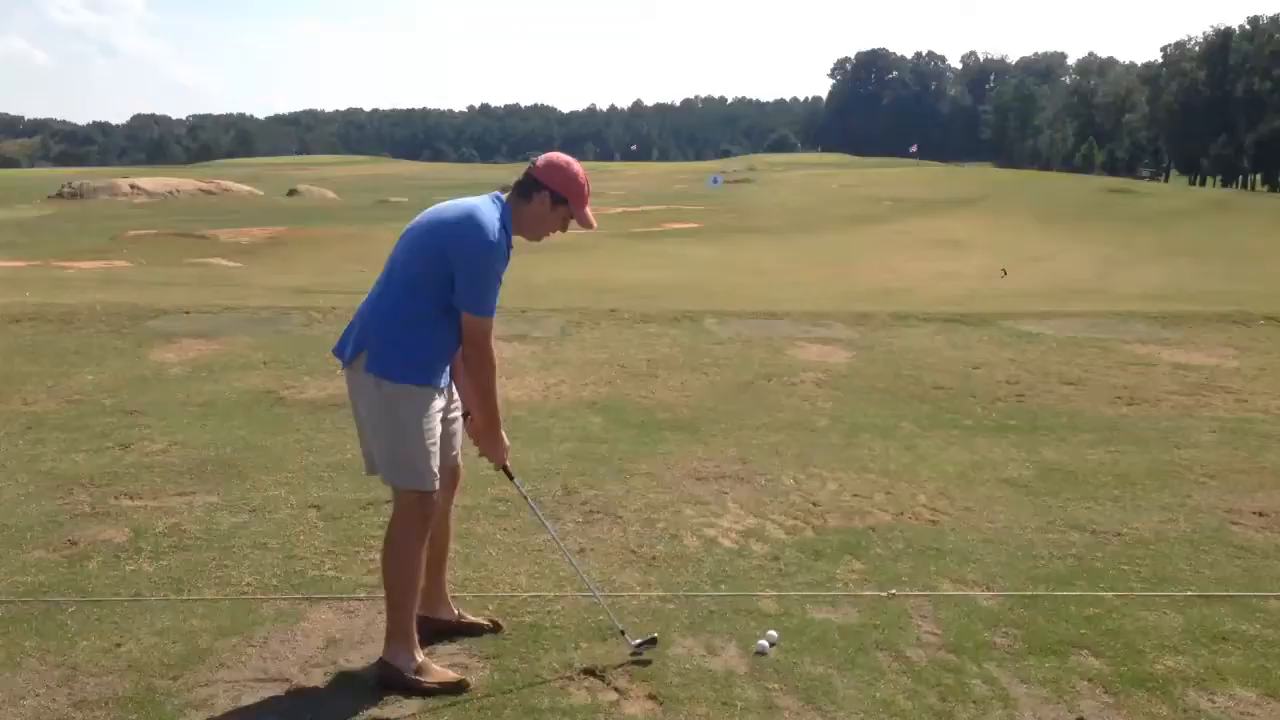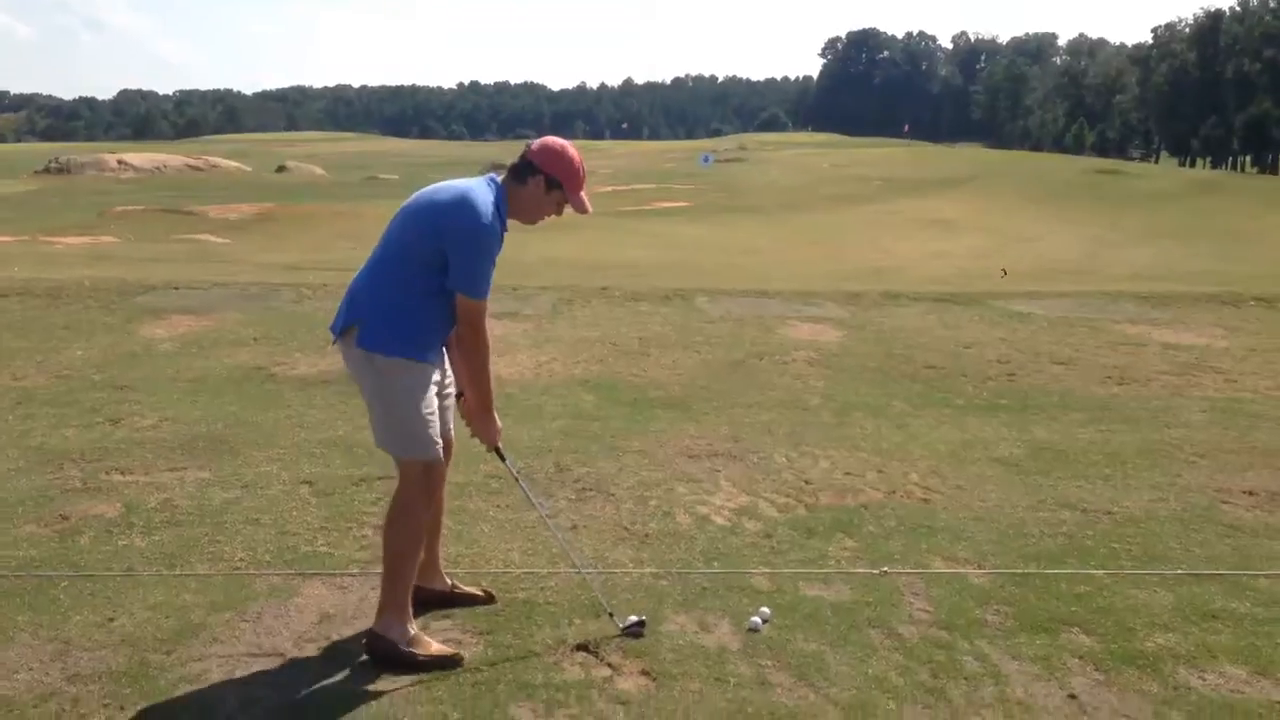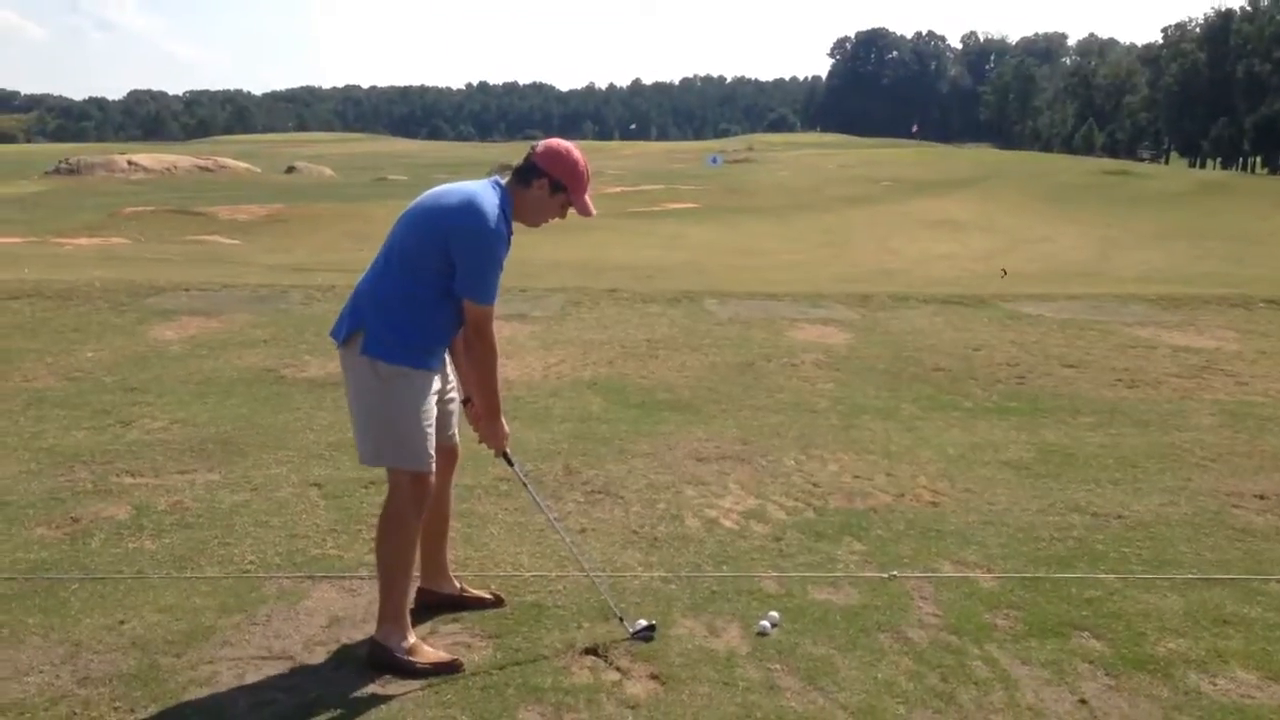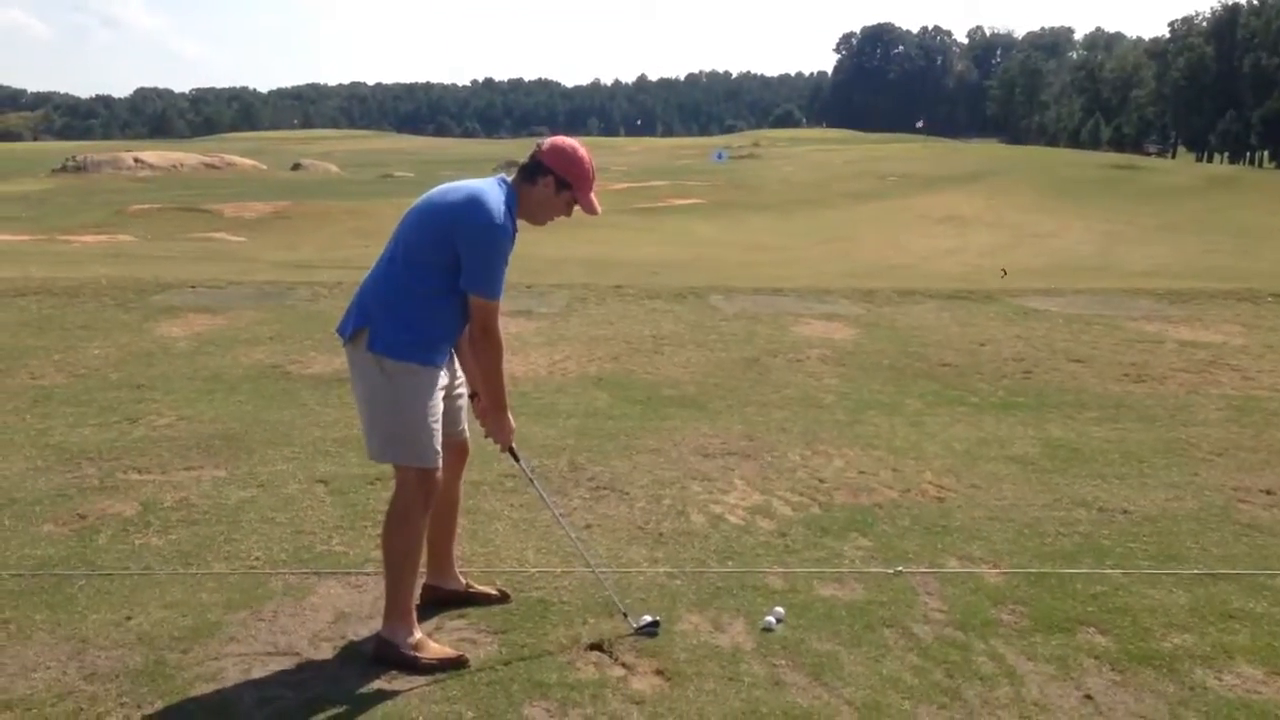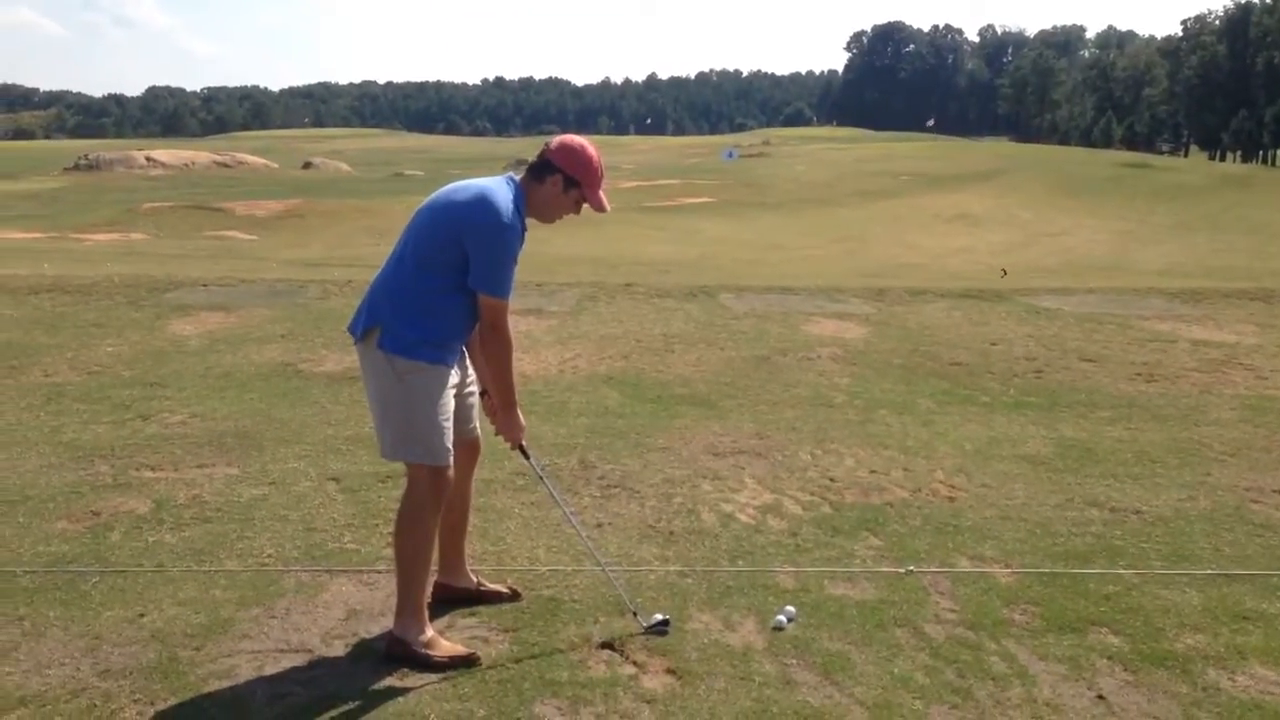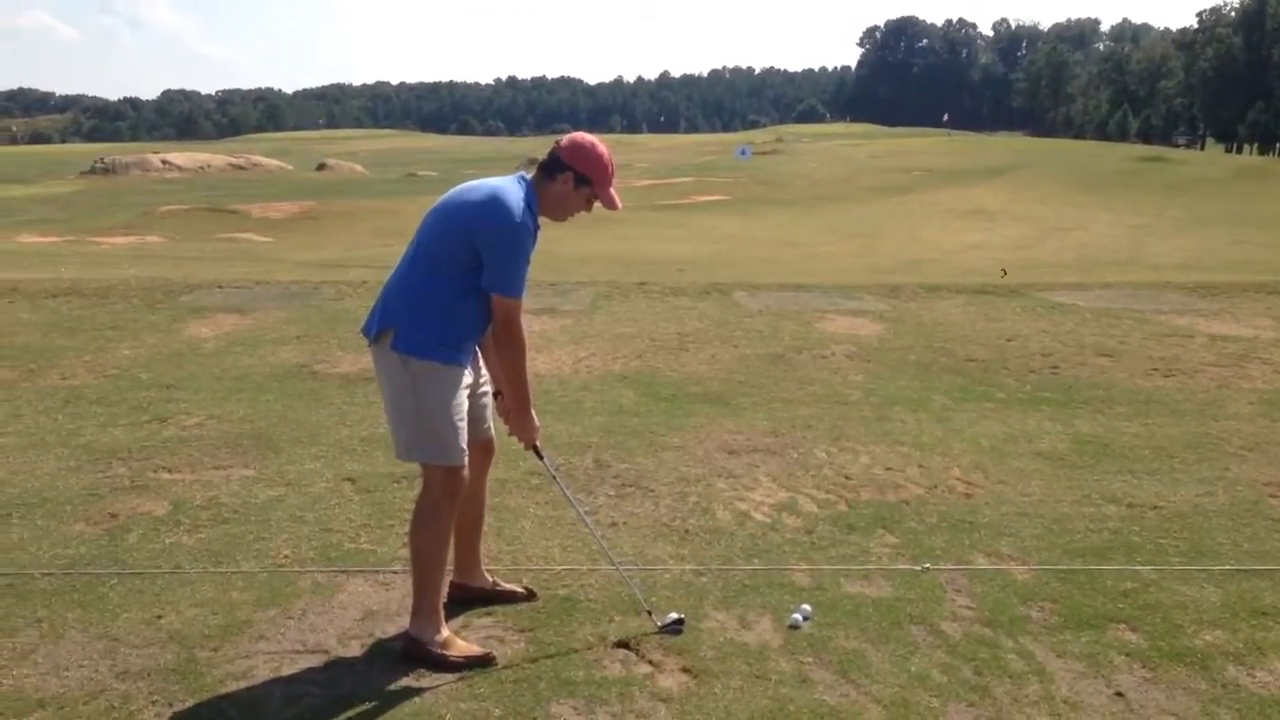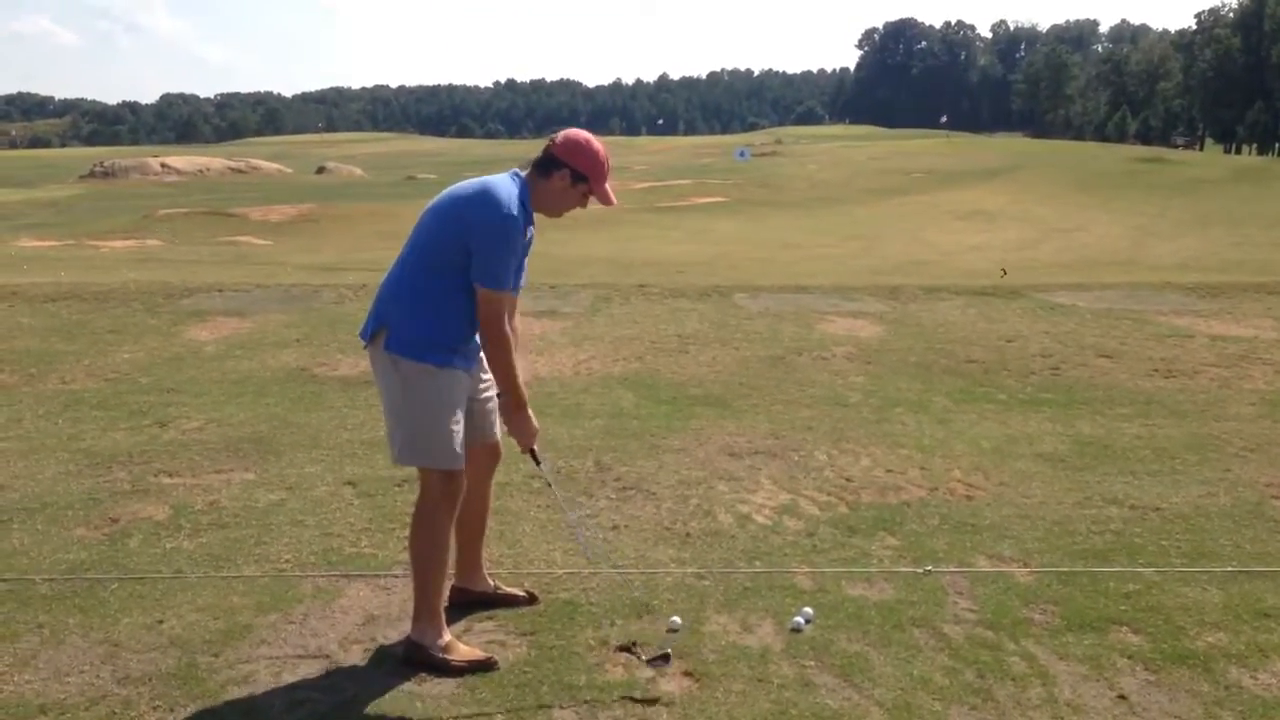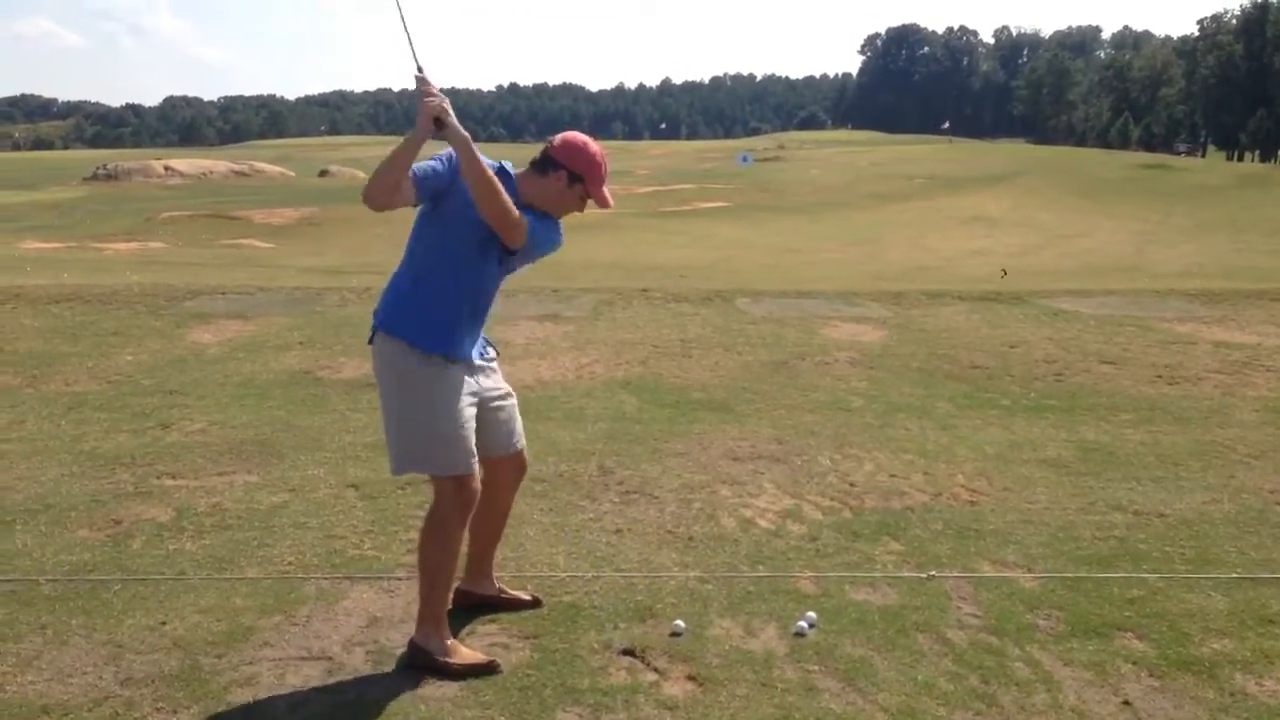
dt=0.5s
person 1, frame 1
left shoulder: (477, 218)
right shoulder: (485, 235)
right elbow: (478, 347)
left wrist: (472, 411)
right wrist: (492, 429)
left hip: (421, 366)
right hip: (393, 368)
left knee: (443, 485)
right knee: (418, 501)
left ankle: (433, 610)
right ankle: (399, 654)
person 1, frame 2
left shoulder: (473, 200)
right shoulder: (478, 218)
left elbow: (451, 316)
right elbow: (471, 327)
left wrist: (465, 392)
right wrist: (484, 410)
left hip: (412, 339)
right hip: (385, 343)
left knee: (436, 458)
right knee: (422, 473)
left ankle: (428, 579)
right ankle: (391, 625)
person 1, frame 3
left shoulder: (477, 202)
right shoulder: (485, 223)
left elbow: (456, 319)
right elbow: (479, 334)
left wrist: (471, 396)
right wrist: (492, 415)
left hip: (417, 346)
right hip: (388, 350)
left knee: (442, 459)
right knee: (413, 482)
left ankle: (436, 583)
right ankle: (392, 635)
person 1, frame 4
left shoulder: (484, 201)
right shoulder: (489, 218)
left elbow: (461, 315)
right elbow: (485, 329)
left wrist: (478, 392)
right wrist: (498, 410)
left hip: (424, 343)
right hip: (393, 348)
left knee: (452, 455)
right knee: (420, 479)
left ankle: (441, 578)
right ankle: (397, 631)
person 1, frame 5
left shoulder: (495, 200)
right shoulder: (498, 216)
left elbow: (473, 315)
right elbow: (494, 328)
left wrist: (489, 389)
right wrist: (509, 408)
left hip: (436, 342)
right hip: (403, 345)
left knee: (463, 453)
right knee: (431, 476)
left ankle: (453, 577)
right ankle: (409, 628)
person 1, frame 6
left shoulder: (506, 200)
right shoulder: (510, 216)
left elbow: (486, 314)
right elbow: (507, 327)
left wrist: (502, 389)
right wrist: (523, 409)
left hip: (450, 343)
right hip: (417, 346)
left knee: (477, 454)
right knee: (447, 478)
left ankle: (468, 576)
right ankle: (425, 628)
person 1, frame 7
left shoulder: (519, 216)
right shoulder: (496, 207)
left elbow: (503, 313)
right elbow: (491, 318)
left wrist: (511, 392)
right wrist: (521, 405)
left hip: (457, 349)
right hip: (415, 348)
left knee: (482, 455)
right knee: (445, 482)
left ankle: (469, 579)
right ankle: (427, 633)
person 1, frame 8
left shoulder: (545, 231)
right shoulder: (458, 171)
left elbow: (505, 222)
right elbow: (376, 197)
left wrist: (461, 138)
right wrist: (421, 133)
left hip: (469, 354)
right hip: (413, 350)
left knee: (508, 465)
right knee: (460, 487)
left ankle: (477, 581)
right ankle: (430, 636)
